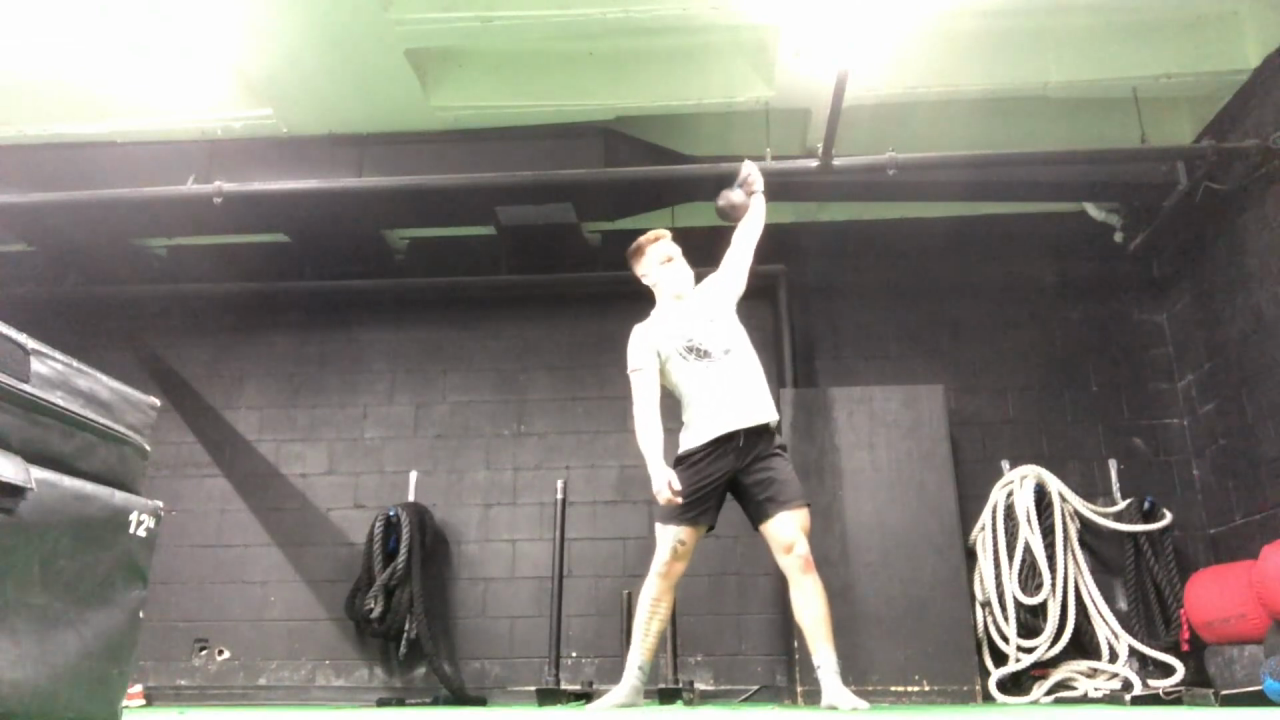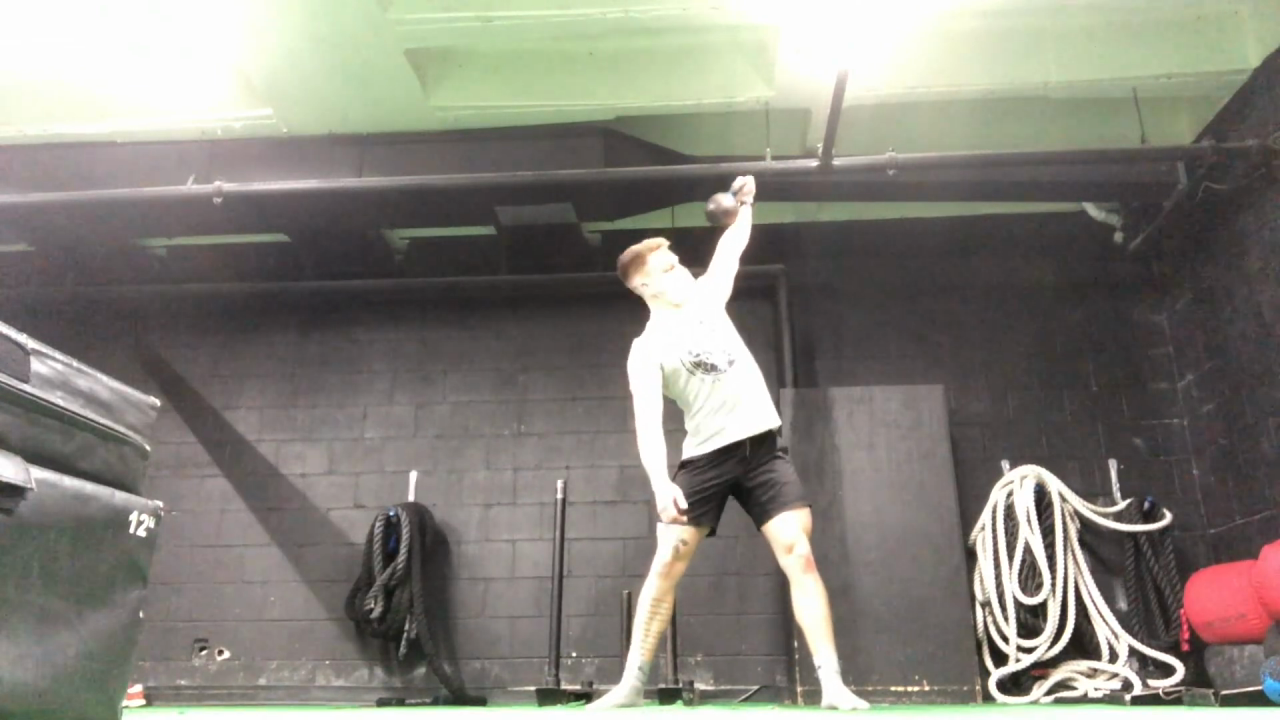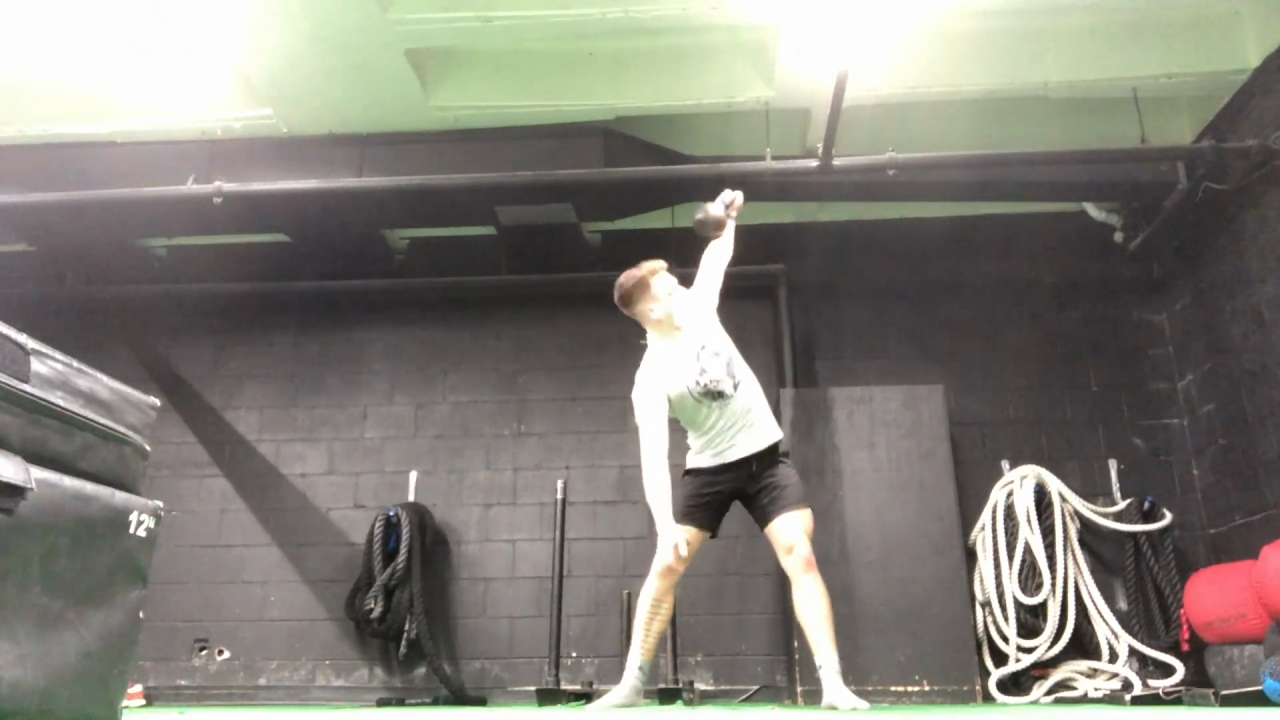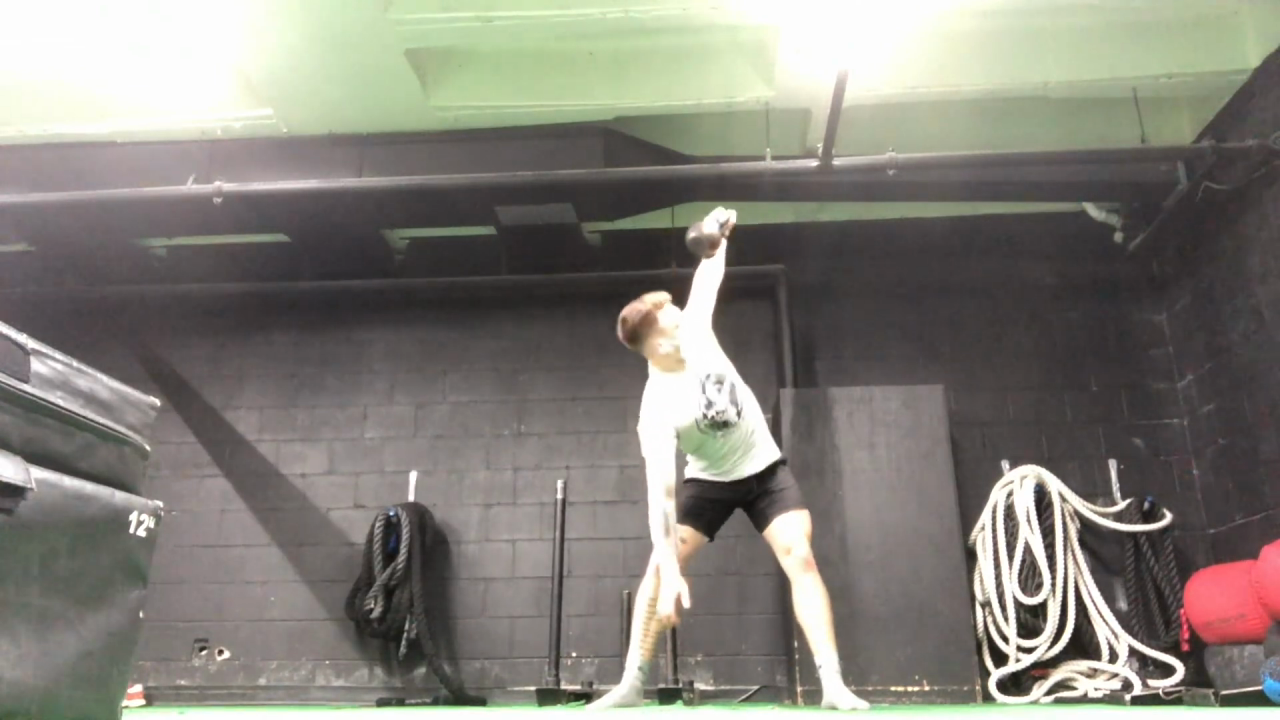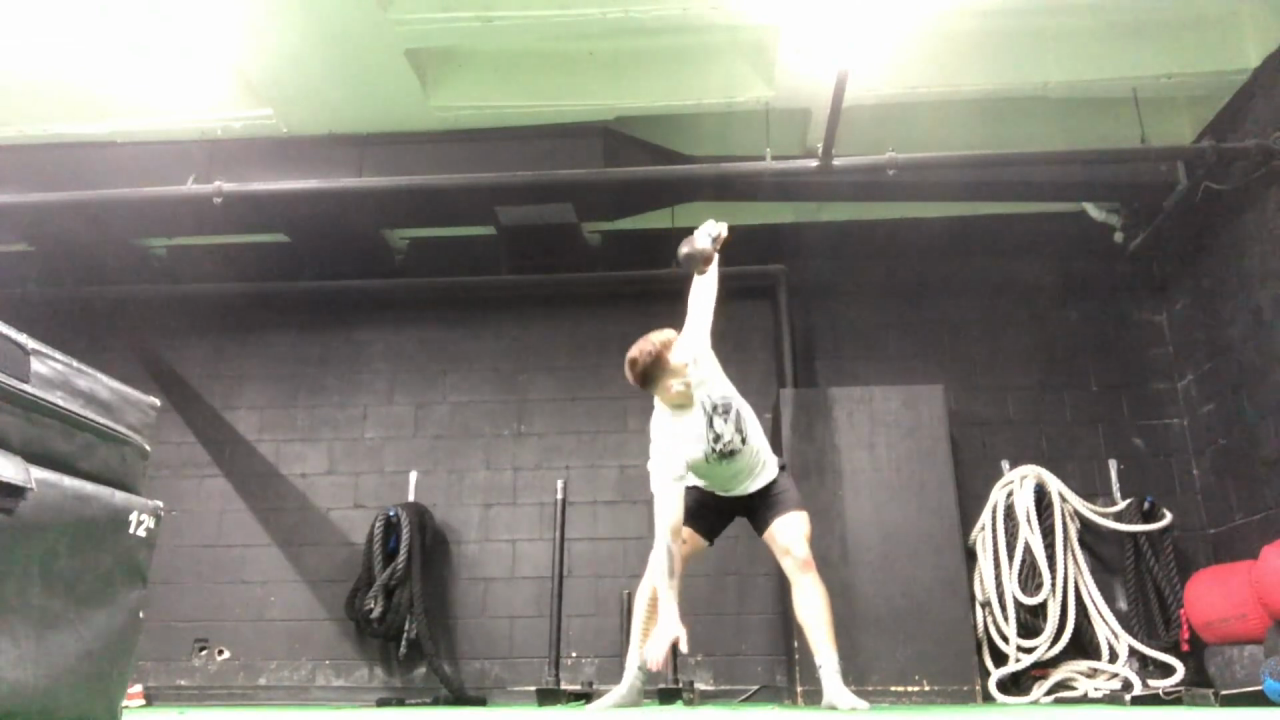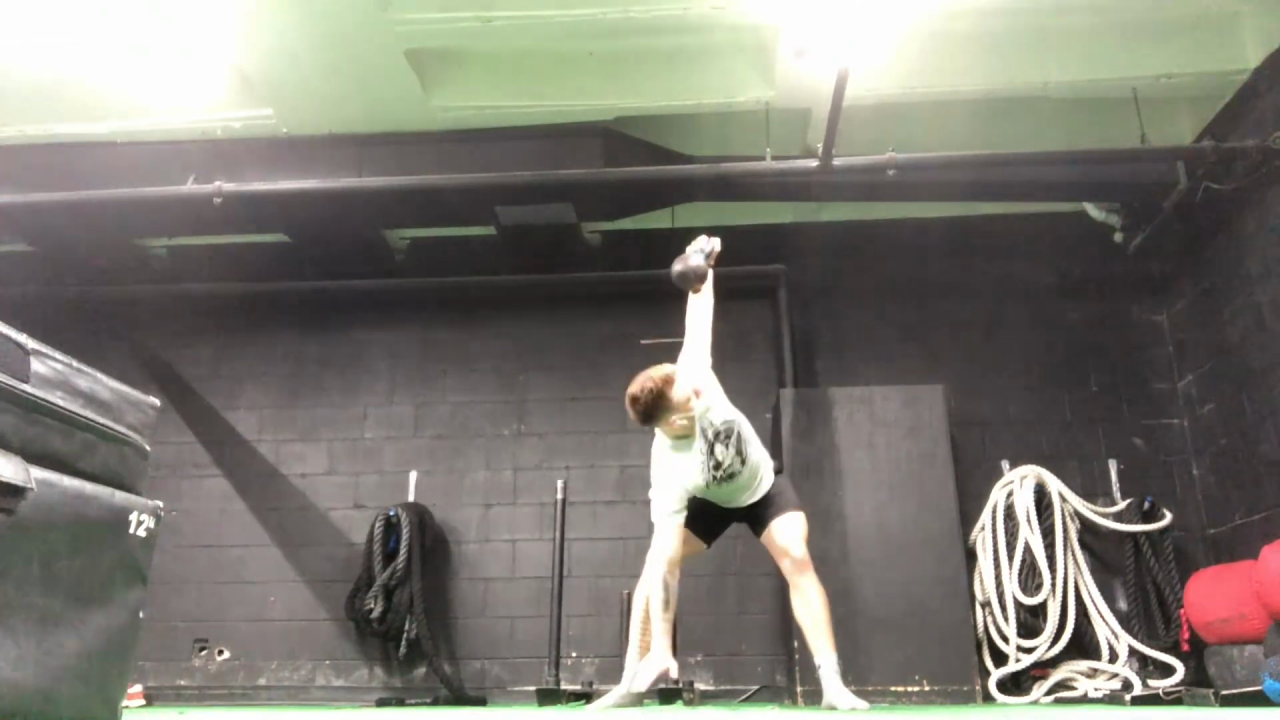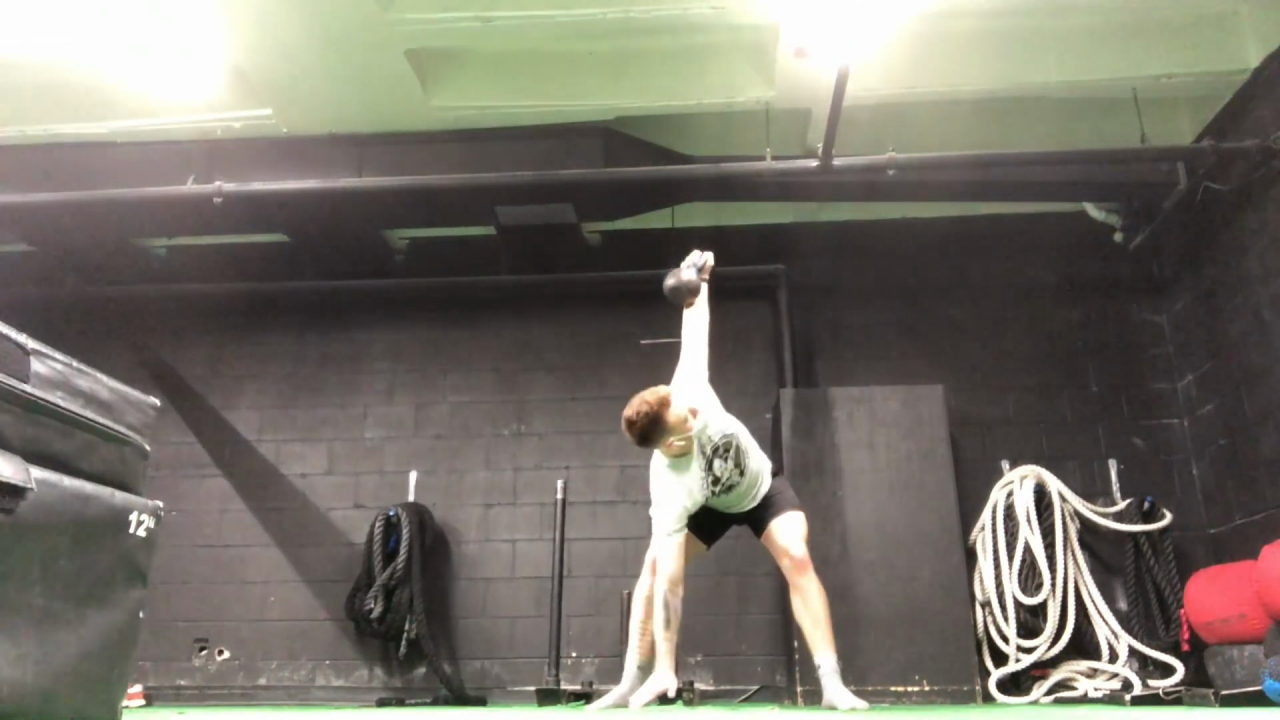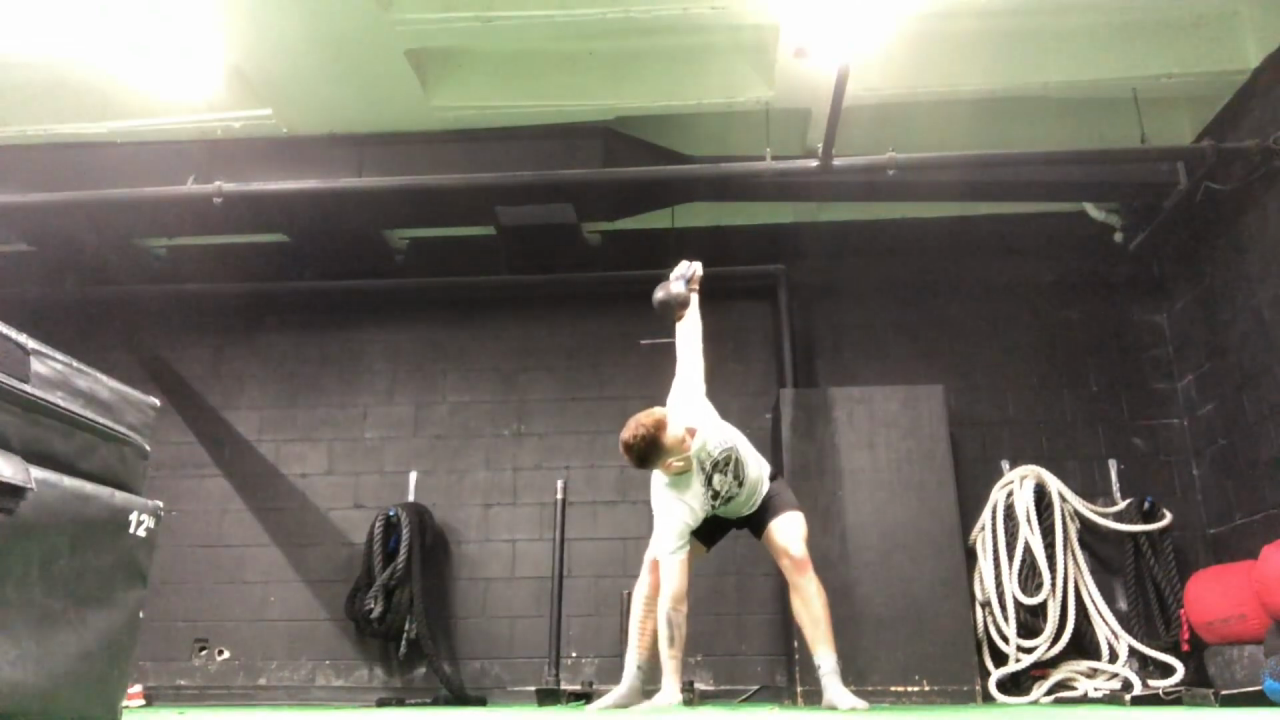
dt=0.3s
person 1, frame 1
left shoulder: (715, 295)
right shoulder: (646, 335)
left elbow: (746, 239)
right elbow: (645, 406)
left wrist: (755, 193)
right wrist: (656, 465)
left hip: (760, 441)
right hip: (701, 450)
left knee: (798, 555)
right knee: (667, 564)
left ankle: (832, 685)
right ankle: (632, 684)
person 1, frame 2
left shoulder: (703, 297)
right shoulder: (647, 350)
left elbow: (732, 245)
right elbow: (647, 421)
left wrist: (743, 203)
right wrist: (661, 483)
left hip: (764, 447)
right hip: (706, 457)
left knee: (798, 555)
right knee: (667, 562)
left ankle: (832, 684)
right ankle: (632, 684)
person 1, frame 3
left shoulder: (697, 312)
right shoulder: (652, 378)
left elbow: (717, 257)
right elbow: (653, 453)
left wrist: (728, 217)
right wrist: (665, 525)
left hip: (767, 456)
right hip: (710, 467)
left knee: (800, 555)
right knee: (666, 564)
left ankle: (833, 685)
right ankle: (632, 684)
person 1, frame 4
left shoulder: (693, 334)
right shoulder: (658, 409)
left elbow: (707, 278)
right elbow: (660, 491)
right wrist: (671, 575)
left hip: (766, 468)
right hip: (709, 481)
left knee: (799, 557)
right knee: (661, 563)
left ankle: (833, 684)
right ankle: (632, 683)
person 1, frame 5
left shoulder: (694, 359)
right shoulder: (669, 442)
left elbow: (701, 300)
right elbow: (668, 530)
left wrist: (709, 252)
right wrist: (669, 614)
left hip: (767, 479)
right hip: (712, 492)
left knee: (800, 557)
right knee: (660, 561)
left ankle: (833, 685)
right ankle: (632, 683)
person 1, frame 6
left shoulder: (692, 378)
right shoulder: (671, 473)
left elbow: (698, 318)
right elbow: (667, 564)
left wrist: (704, 267)
right wrist: (661, 649)
left hip: (764, 483)
right hip: (709, 500)
left knee: (796, 557)
right knee: (655, 562)
left ankle: (832, 684)
right ankle: (630, 681)
person 1, frame 7
left shoulder: (688, 391)
right shoulder: (670, 491)
left elbow: (694, 333)
right elbow: (670, 582)
left wrist: (700, 281)
right wrist: (664, 668)
left hip: (763, 485)
right hip: (711, 505)
left knee: (797, 557)
right knee: (654, 565)
left ankle: (832, 684)
right ankle: (632, 681)
person 1, frame 8
left shoulder: (685, 408)
right shoulder: (673, 507)
left elbow: (688, 347)
right elbow: (673, 598)
left wrist: (690, 292)
right wrist: (671, 685)
left hip: (761, 486)
right hip: (711, 510)
left knee: (796, 558)
right knee: (654, 567)
left ankle: (831, 684)
right ankle: (632, 683)
